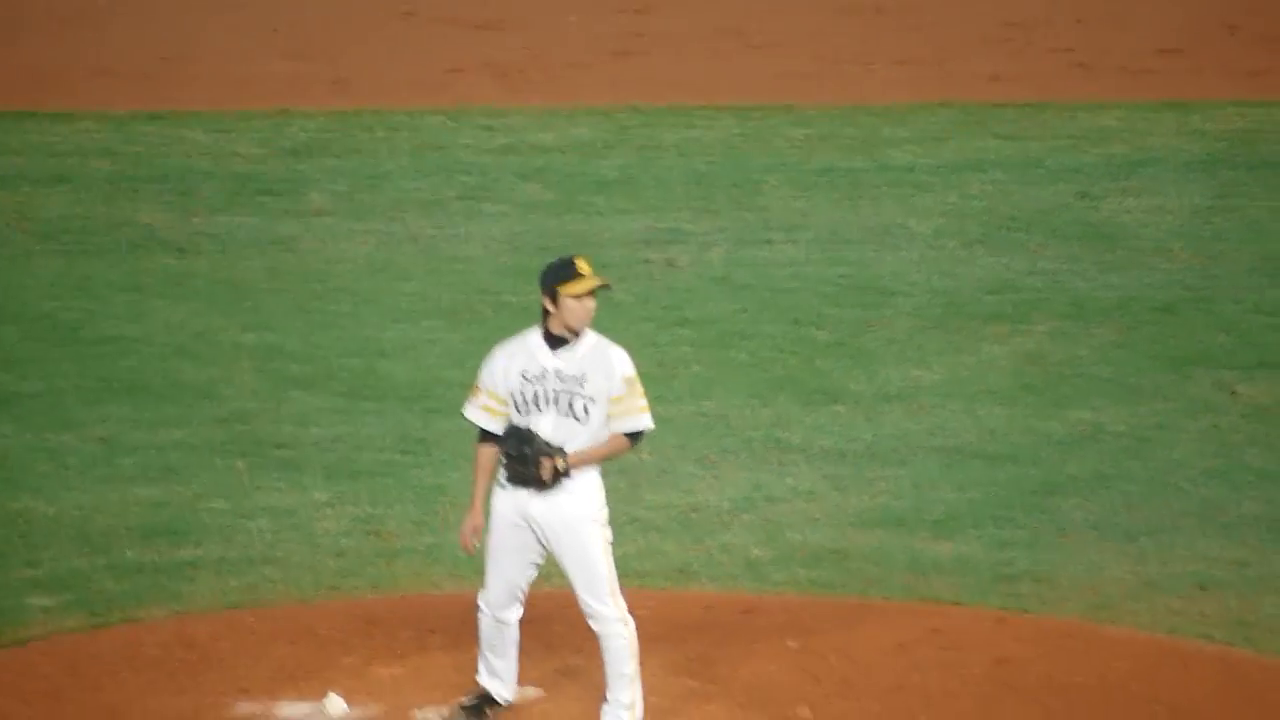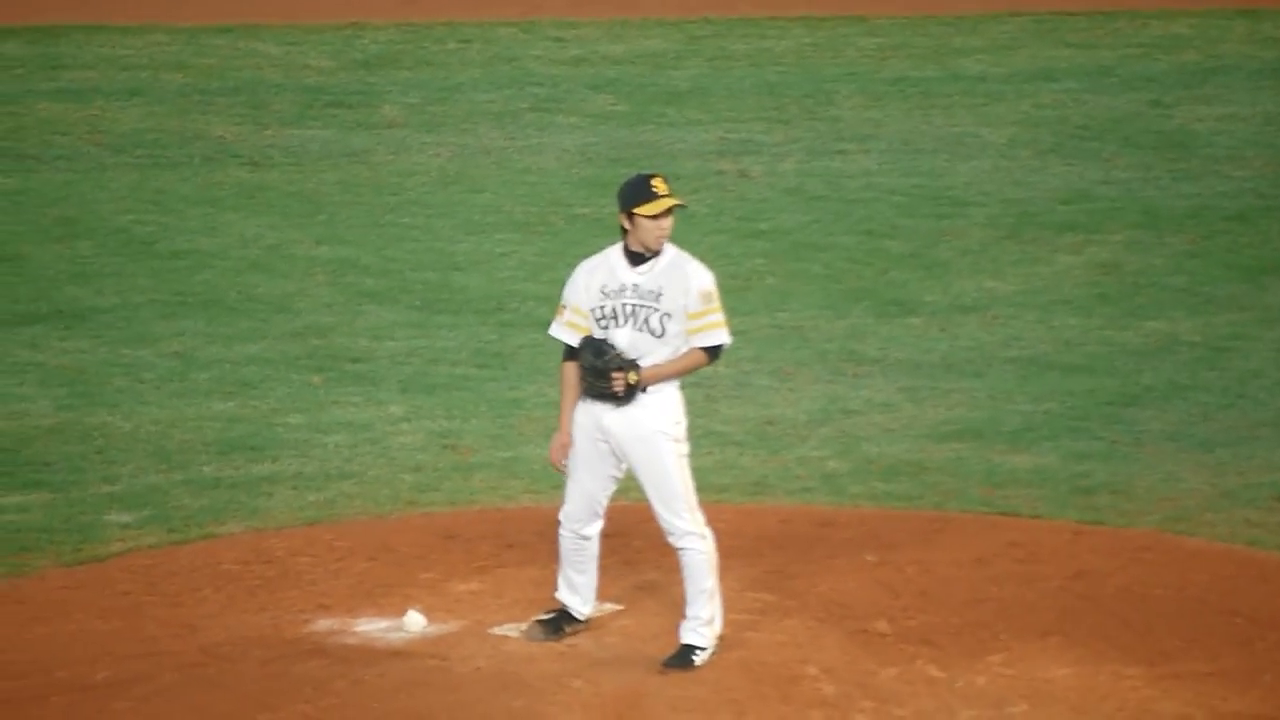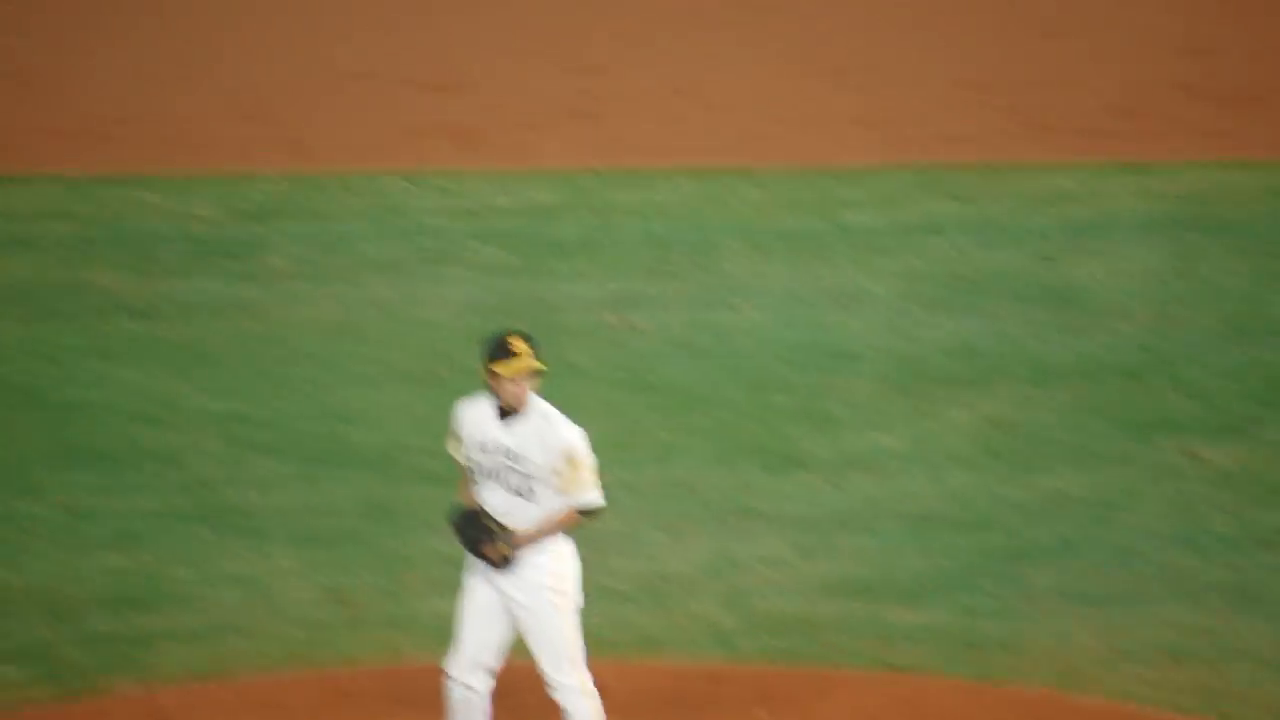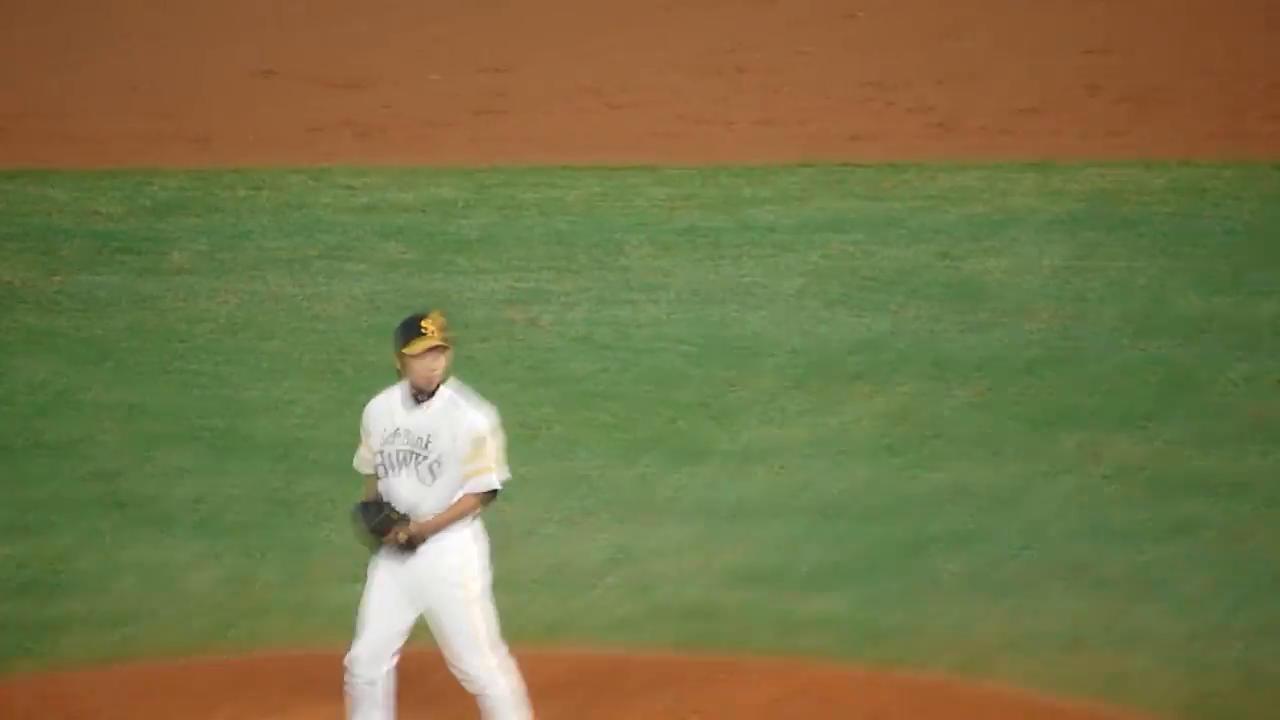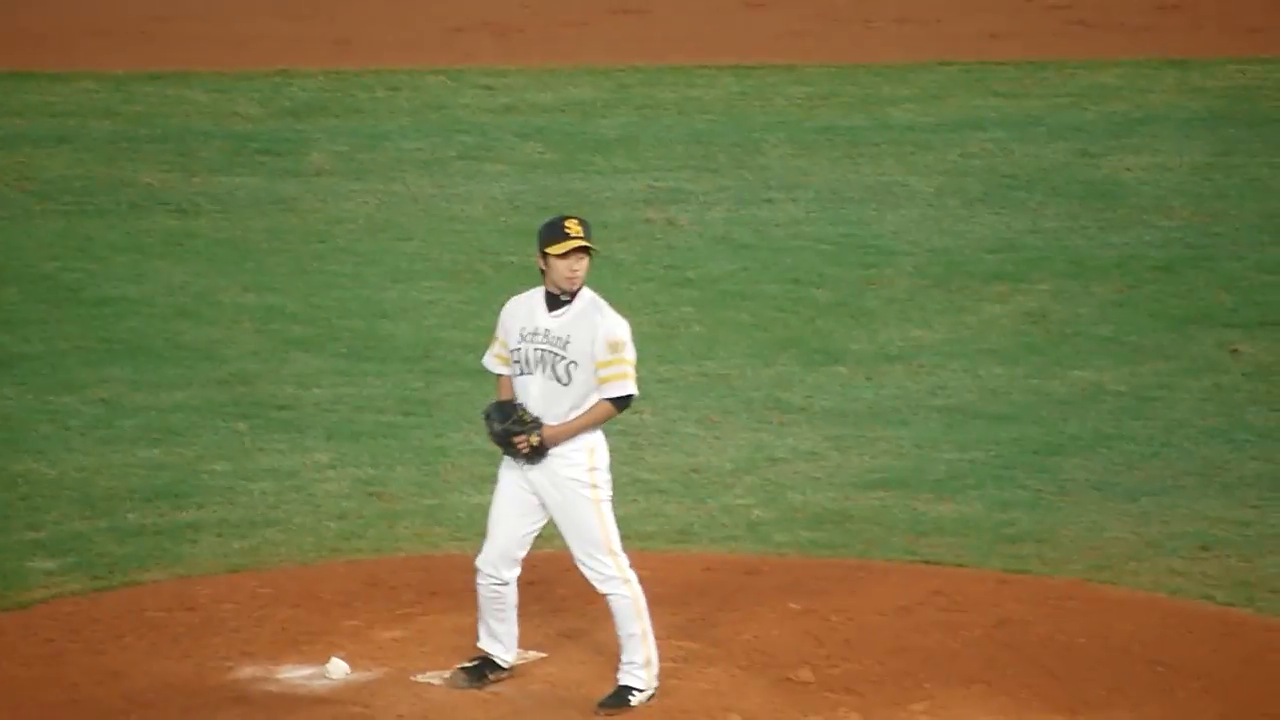
dt=1s
person 1, frame 1
left shoulder: (611, 358)
right shoulder: (507, 356)
left elbow: (630, 432)
right elbow: (489, 435)
left wrist: (569, 461)
right wrist: (476, 506)
left hip: (575, 499)
right hip: (514, 498)
left knee: (605, 610)
right knee: (496, 602)
person 1, frame 2
left shoulder: (691, 274)
right shoulder: (590, 272)
left elbow: (708, 349)
right elbow: (573, 353)
left wrist: (643, 375)
right wrist: (564, 424)
left hip: (654, 410)
right hip: (594, 410)
left knee: (684, 525)
right knee: (577, 517)
left ankle: (701, 631)
right ankle: (575, 607)
person 1, frame 3
left shoulder: (560, 432)
right shoulder: (469, 414)
left elbow: (584, 507)
left wrist: (519, 541)
right wrist: (469, 511)
left hip: (543, 563)
right hip: (488, 562)
left knee: (567, 675)
right knee: (466, 670)
person 1, frame 4
left shoulder: (469, 416)
right shoulder: (378, 408)
left elbow: (484, 492)
left wrist: (425, 528)
left hip: (450, 548)
right hip: (394, 551)
left knee: (480, 663)
right knee: (366, 659)
person 1, frame 5
left shoulder: (605, 323)
right shoulder: (516, 309)
left elbow: (618, 398)
left wrist: (553, 434)
left hip: (575, 457)
right hip: (522, 457)
left knee: (607, 569)
right knee: (495, 561)
left ankle: (639, 674)
right ankle: (497, 655)
